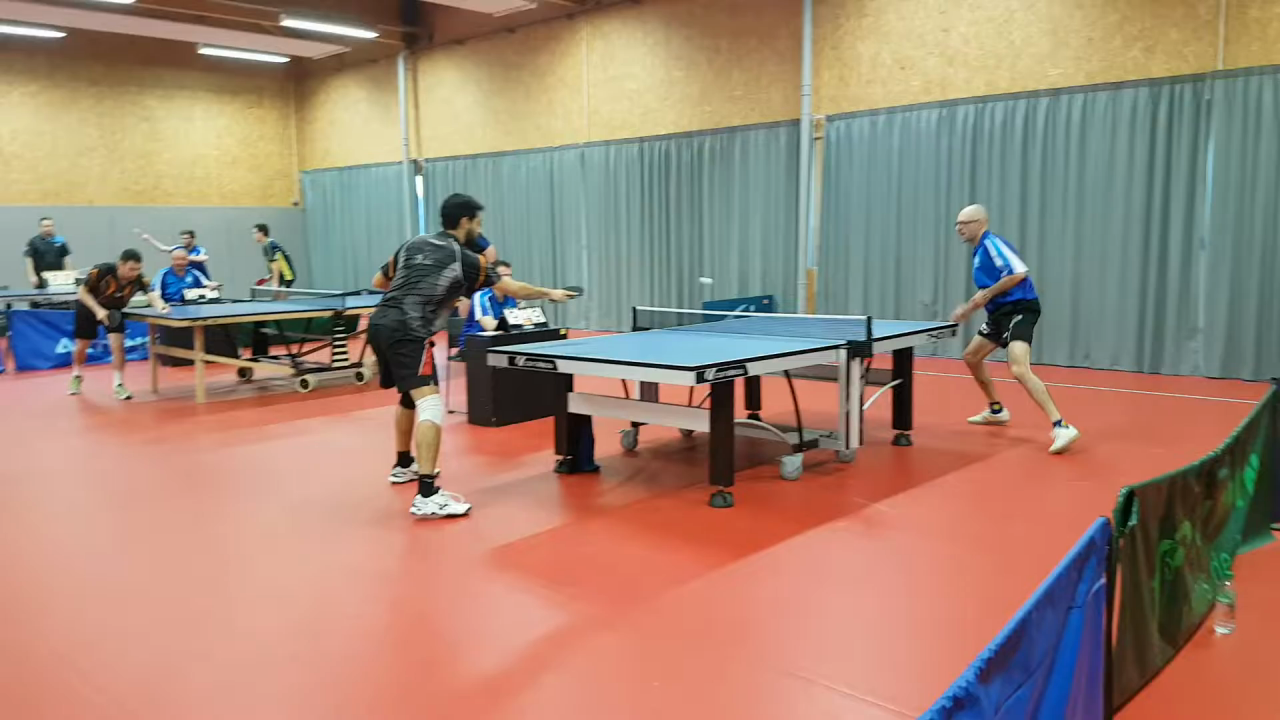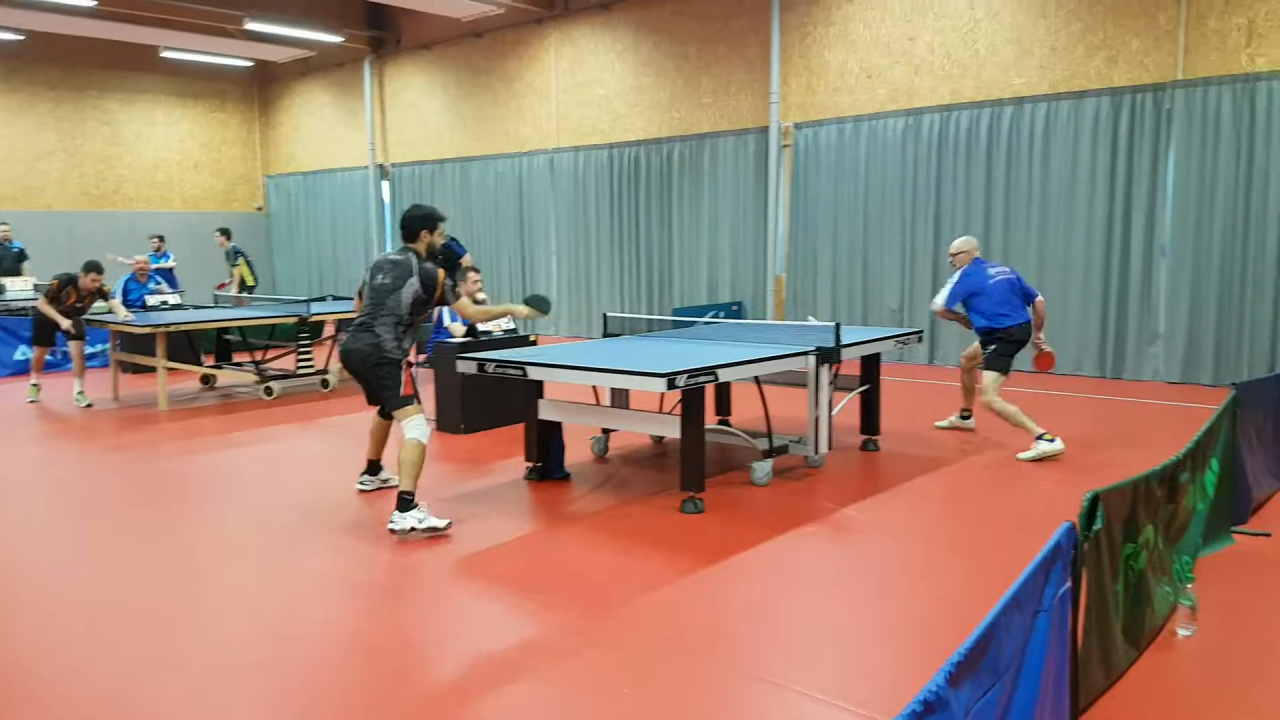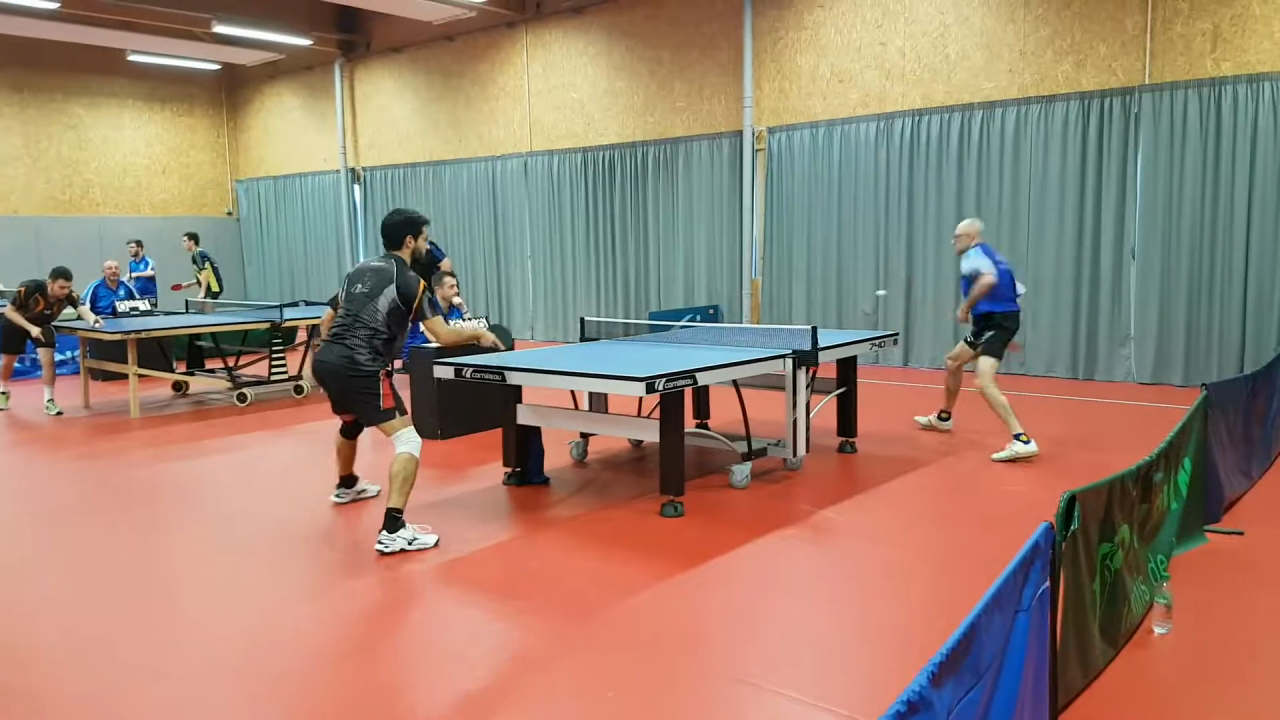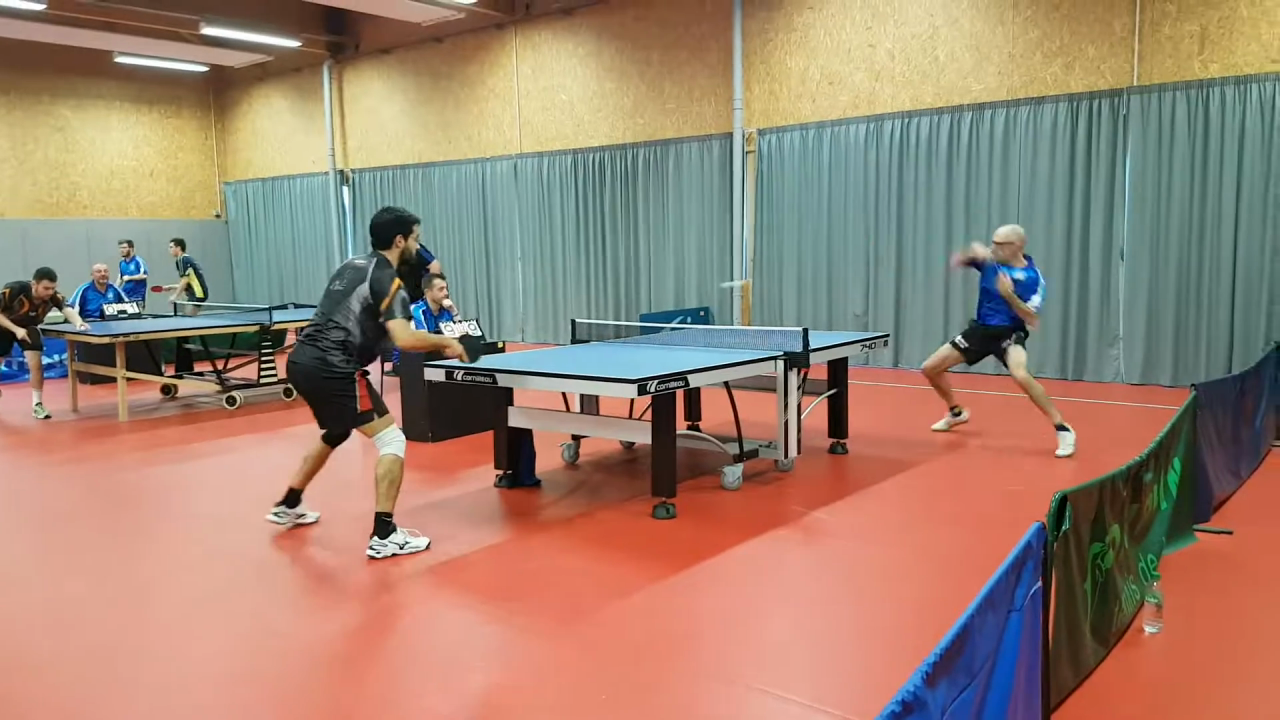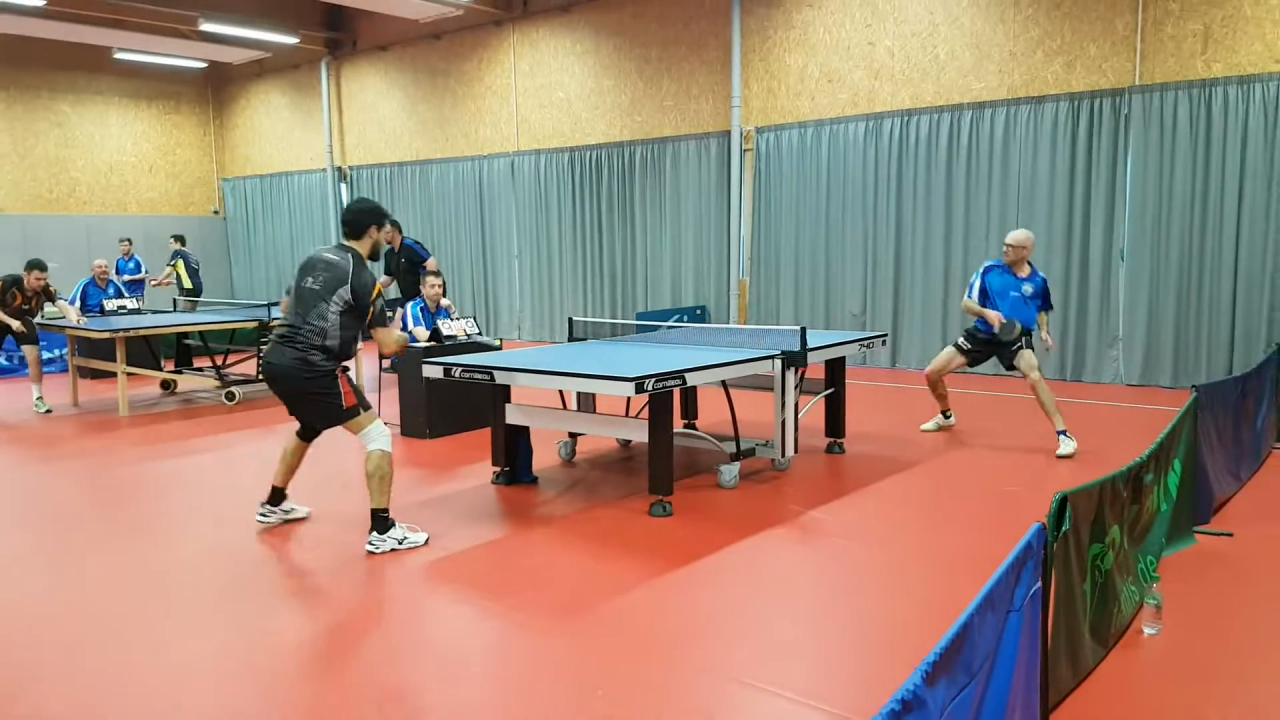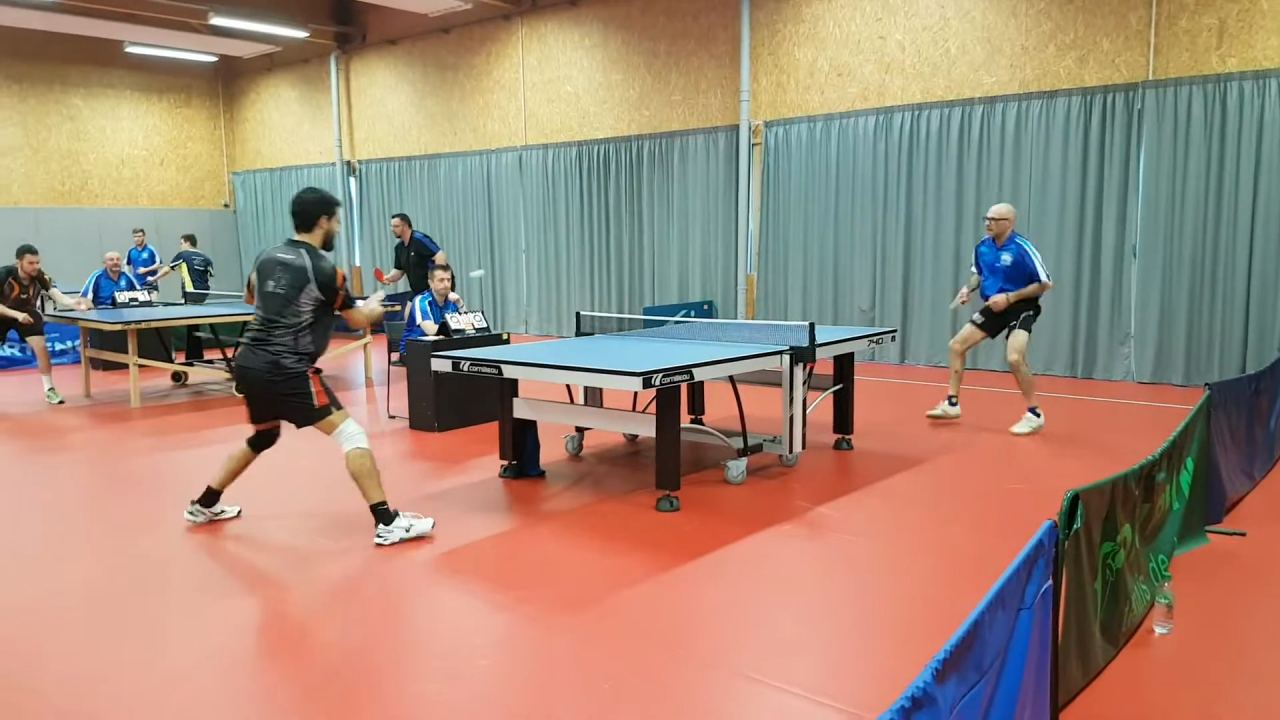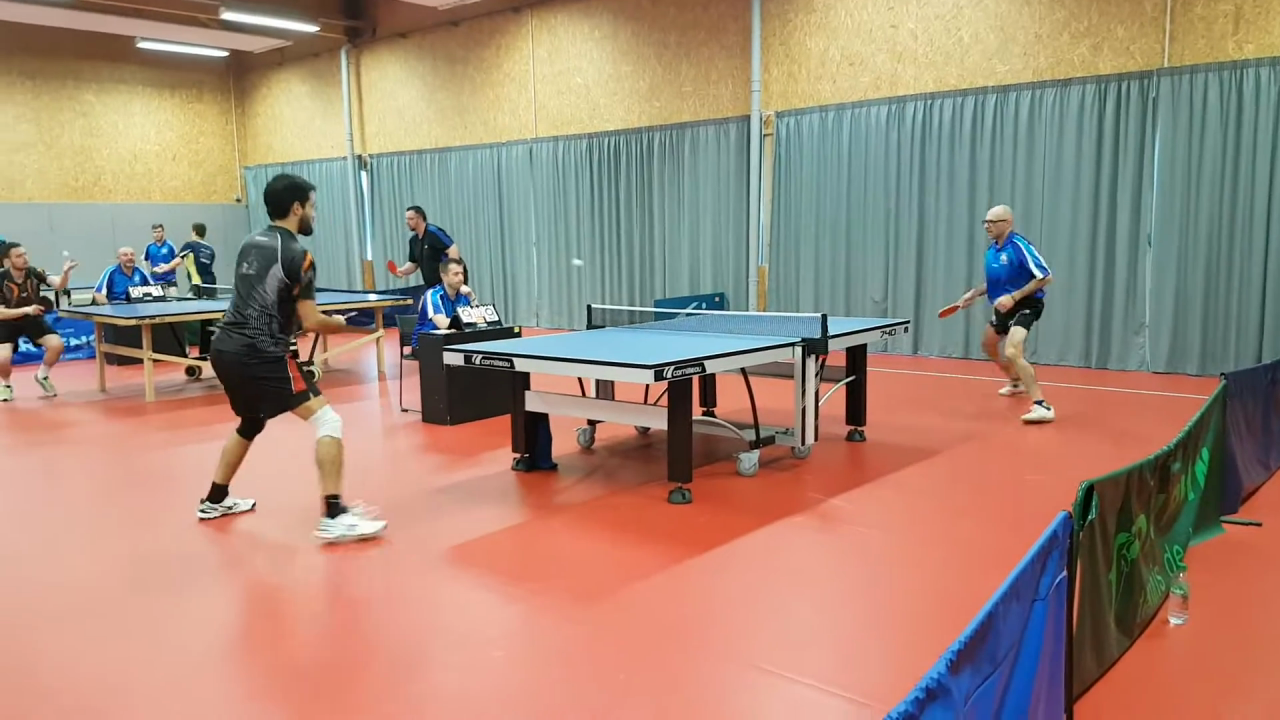
dt=0.2s
person 1, frame 1
left shoulder: (411, 245)
right shoulder: (466, 259)
left elbow: (380, 282)
right elbow: (513, 289)
right wrist: (549, 293)
left hip: (379, 325)
right hip: (406, 334)
left knee: (410, 394)
right knee: (432, 407)
left ankle: (404, 464)
right ankle: (427, 496)
person 1, frame 2
left shoulder: (378, 264)
right shoulder: (428, 272)
right elbow: (473, 313)
right wrist: (510, 309)
left hip: (352, 348)
right hip: (383, 355)
left knee: (387, 407)
right knee: (416, 427)
left ankle: (373, 473)
right ankle: (405, 511)
person 1, frame 3
left shoulder: (359, 271)
right shoulder: (409, 281)
right elbow: (444, 335)
right wrist: (479, 333)
left hip: (325, 359)
right hip: (358, 367)
left knee: (352, 422)
right knee: (408, 441)
left ankle: (348, 484)
right ankle: (393, 530)
person 1, frame 4
left shoulder: (352, 266)
right shoulder: (388, 281)
right elbow: (407, 340)
right wrist: (443, 343)
left hip: (300, 360)
right hip: (331, 370)
left knee: (336, 432)
right knee: (392, 442)
left ankle: (288, 506)
right ankle: (383, 535)
person 1, frame 5
left shoulder: (313, 260)
right shoulder: (364, 280)
right elbow: (388, 346)
right wrist: (401, 336)
left hip: (276, 360)
right hip: (312, 368)
left knee: (310, 427)
right knee: (377, 436)
left ankle: (275, 503)
right ankle: (382, 530)
person 1, frame 6
left shoulder: (266, 258)
right shoulder: (326, 273)
right elbow: (358, 320)
right wrist: (375, 307)
left hip: (247, 363)
right hip: (286, 372)
left knee: (264, 435)
right knee: (351, 436)
left ankle: (204, 505)
right ankle: (387, 521)
person 1, frame 7
left shoulder: (249, 245)
right shoulder: (299, 255)
right elbow: (308, 321)
right wrist: (338, 323)
left hip: (226, 347)
right hip: (263, 355)
left knee: (250, 424)
right knee: (328, 423)
left ankle: (214, 501)
right ankle: (335, 514)
person 2, frame 1
left shoulder: (992, 244)
right shoulder: (982, 248)
left elbow: (1019, 273)
left wrist: (986, 295)
right wrist: (967, 308)
left hip: (1017, 311)
right hip: (1001, 313)
left knee: (1019, 370)
right knee: (971, 358)
left ankle: (1061, 426)
right ankle: (997, 410)
person 2, frame 2
left shoulder: (968, 275)
right shoulder: (1005, 270)
left elbow: (940, 308)
right elbow: (1038, 301)
left wrist: (963, 319)
right wrist: (1038, 332)
left hip: (1004, 335)
right hip: (1018, 329)
left knee: (989, 398)
right knee: (967, 360)
left ankle: (1046, 439)
right ankle: (965, 416)
person 2, frame 3
left shoulder: (975, 253)
right shoulder: (990, 255)
left elbow: (987, 279)
right elbow: (1017, 292)
left wrist: (965, 306)
left hip: (996, 323)
right hip: (992, 322)
left knee: (984, 384)
right knee: (952, 362)
left ankle: (1022, 441)
right ankle: (943, 418)
person 2, frame 4
left shoulder: (1033, 275)
right shoulder: (990, 260)
left elbow: (1031, 319)
right elbow: (956, 262)
left wrist: (1010, 293)
right wrist: (975, 252)
left hip: (1010, 333)
right hip: (980, 329)
left knee: (1022, 377)
right knee: (930, 368)
left ankle: (1062, 429)
right ankle: (956, 412)
person 2, frame 5
left shoulder: (1038, 281)
right shoulder: (989, 270)
left elbow: (1043, 311)
right elbow: (967, 303)
left wrist: (1044, 332)
right wrist: (989, 313)
left hip: (1015, 338)
right hip: (982, 333)
left knee: (1034, 377)
right knee: (932, 373)
left ankle: (1063, 435)
right ankle: (946, 416)
person 2, frame 6
left shoulder: (1022, 248)
right shoulder: (983, 246)
left elbow: (1044, 283)
right elbow: (977, 274)
left wrist: (1009, 298)
right wrist: (967, 288)
left hip: (1021, 309)
right hip: (993, 309)
left knee: (1015, 358)
right knee: (957, 346)
left ankle: (1034, 413)
right ankle: (951, 404)
person 2, frame 7
left shoulder: (1019, 246)
right shoulder: (992, 248)
left elbow: (1044, 277)
left wrist: (1013, 297)
right wrist: (972, 293)
left hip: (1024, 306)
right hip: (1006, 307)
left knee: (1011, 353)
right knee: (988, 345)
left ankle: (1040, 405)
right ankle: (1017, 383)
person 3, frame 1
left shoulder: (139, 279)
right shoulder: (101, 271)
left elbow: (153, 297)
right elbow: (82, 292)
left wrist: (161, 306)
right wrist: (98, 309)
left hip: (114, 311)
right hip: (88, 307)
left knee: (118, 345)
right knee: (81, 346)
left ankle: (118, 385)
right ankle: (76, 376)
person 3, frame 2
left shoulder: (100, 289)
right shoulder: (62, 282)
left elbow: (114, 303)
right elbow: (41, 303)
left wrist: (124, 314)
right wrist: (61, 320)
left hip: (73, 318)
right hip: (47, 316)
left knee: (78, 352)
right knee: (39, 354)
left ankle: (78, 393)
right ankle: (34, 384)
person 3, frame 3
left shoulder: (68, 295)
right shoulder: (30, 289)
left elbow: (84, 310)
left wrist: (93, 320)
right wrist: (30, 328)
left hip: (42, 326)
right hip: (16, 323)
left knee: (48, 359)
left ankle: (49, 401)
person 3, frame 4
left shoulder: (53, 296)
right shoulder: (14, 290)
left elbow: (69, 311)
left wrist: (79, 323)
right wrist: (16, 329)
left hip: (28, 329)
left knee: (35, 363)
left ankle: (37, 405)
person 3, frame 5
left shoulder: (45, 289)
left elbow: (63, 305)
left wrist: (75, 318)
left hip: (25, 323)
left knee: (34, 357)
left ankle: (38, 399)
person 3, frame 6
left shoulder: (40, 277)
left elbow: (58, 297)
left wrist: (74, 303)
right wrist: (16, 314)
left hip: (28, 316)
left knee: (40, 348)
left ankle: (49, 390)
person 3, frame 7
left shoulder: (34, 273)
left elbow: (58, 284)
left wrist: (65, 273)
right wrist: (26, 310)
left hip: (33, 319)
left knee: (57, 345)
left ankle: (42, 376)
